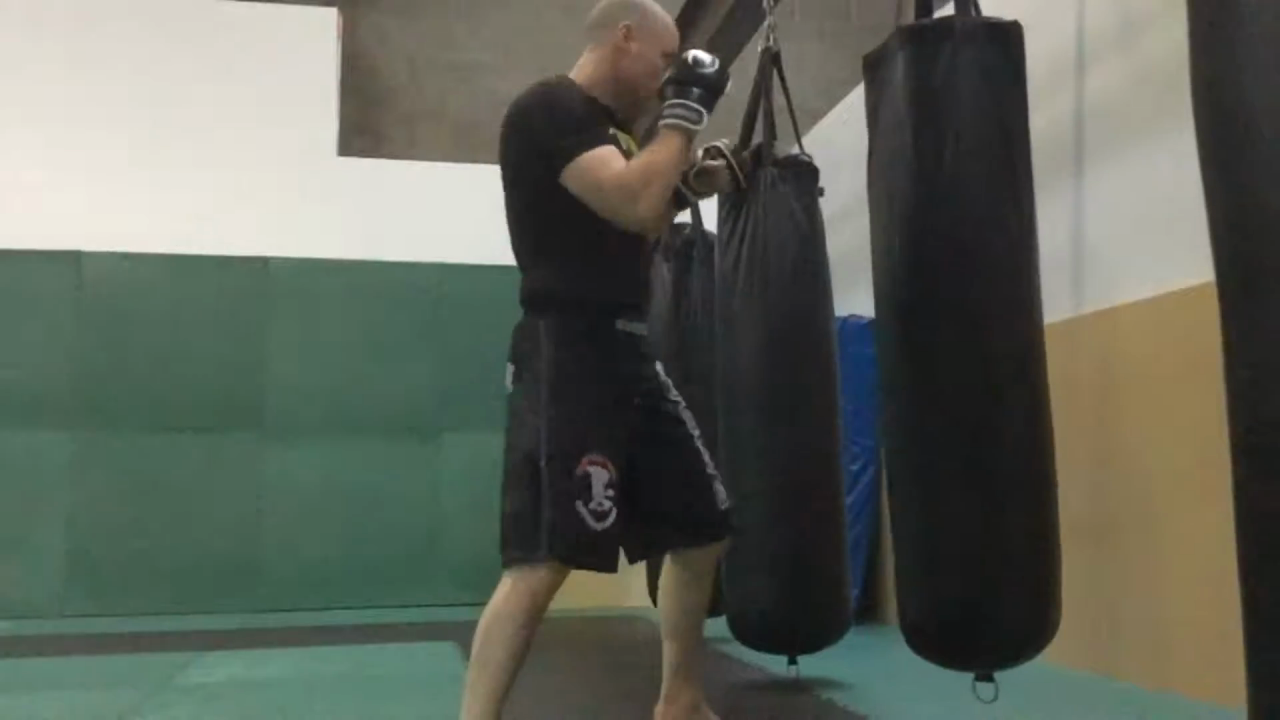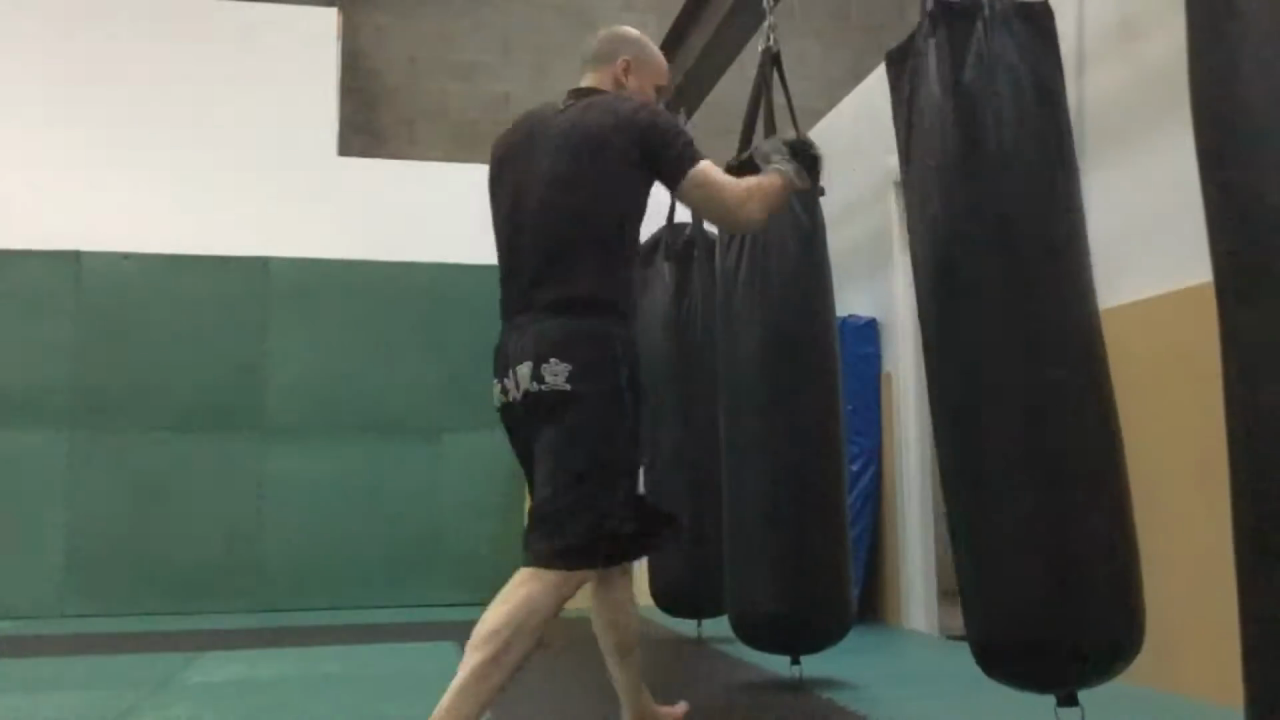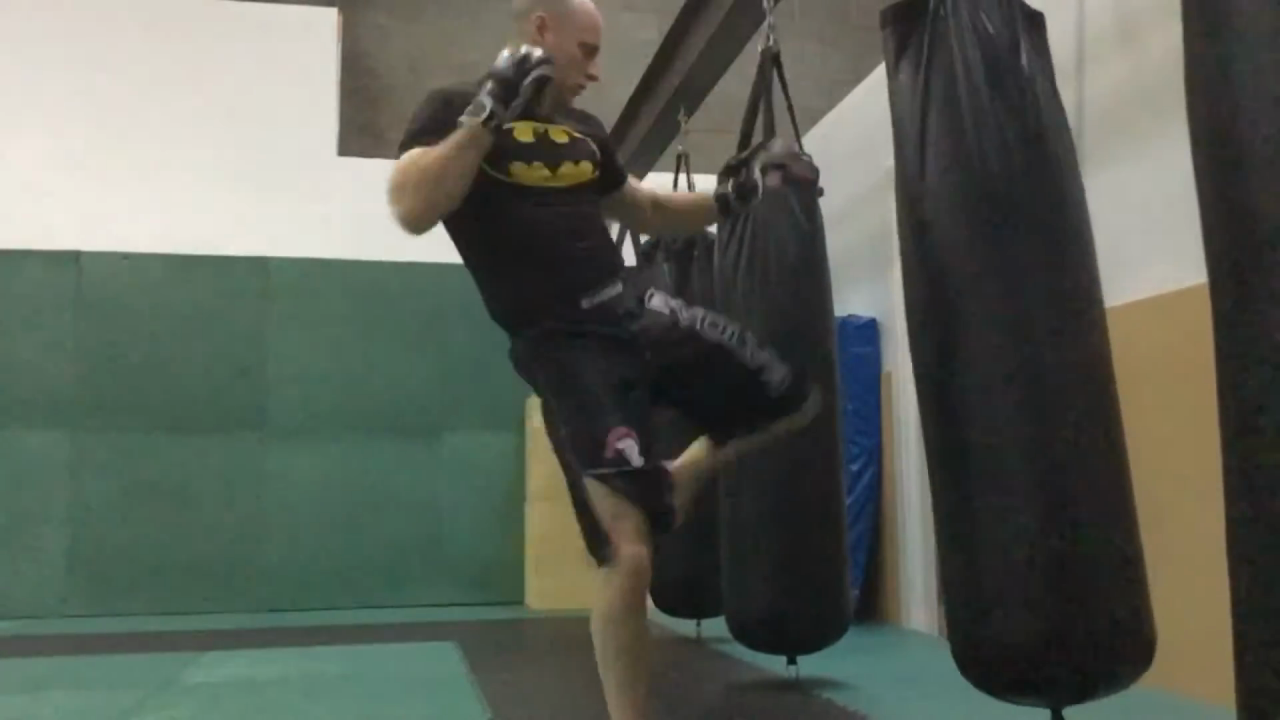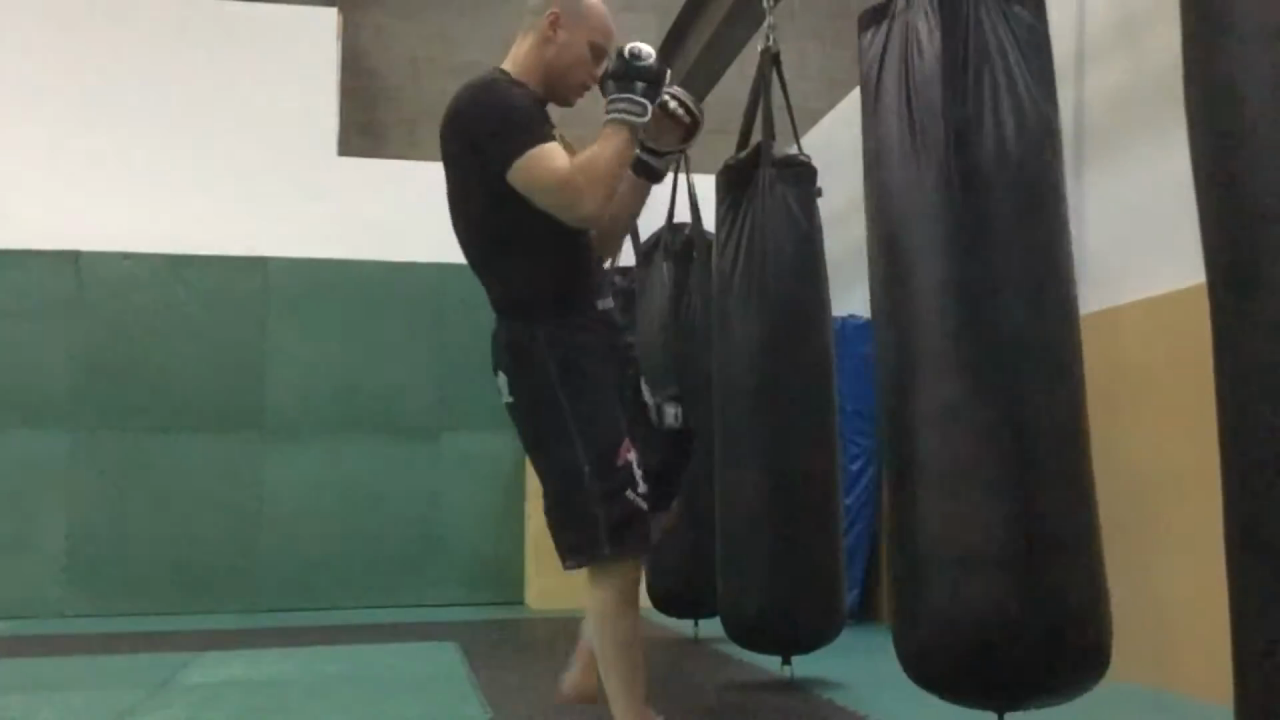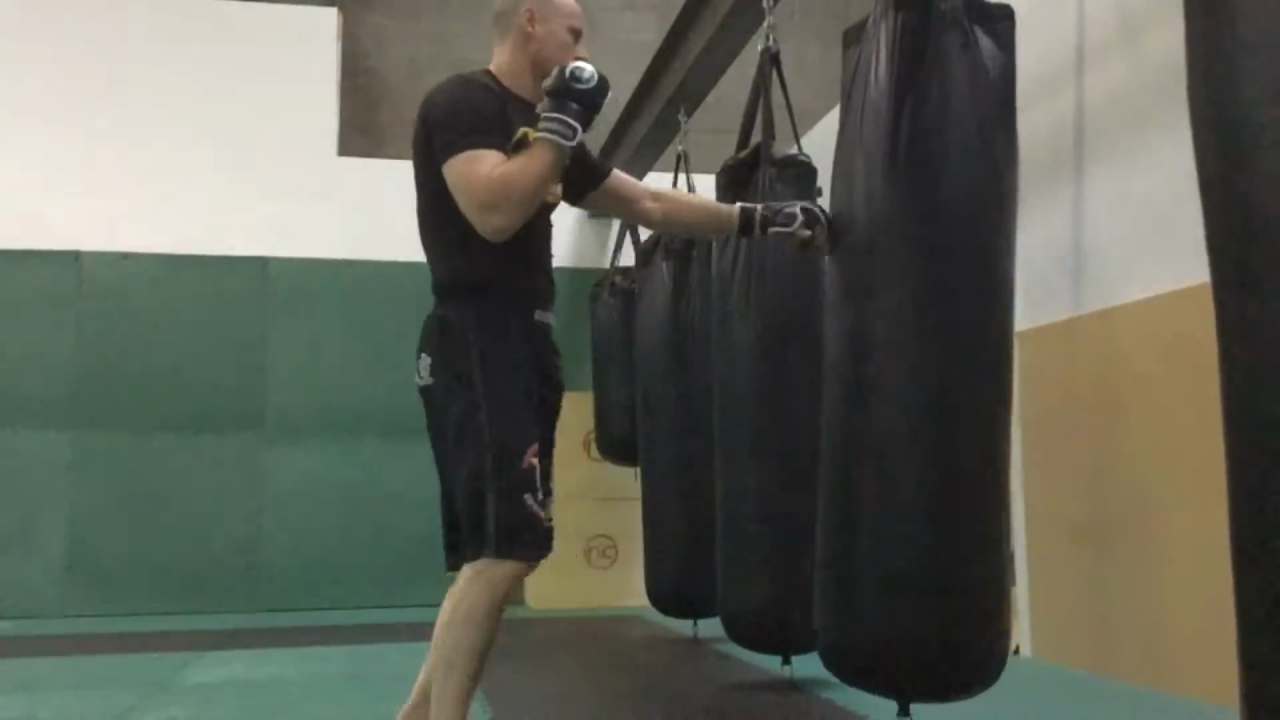
dt=0.5s
person 1, frame 1
left shoulder: (602, 123)
right shoulder: (547, 110)
left elbow: (649, 208)
right elbow: (637, 208)
right wrist: (686, 110)
left hip: (623, 355)
right hip: (560, 353)
left knee: (703, 534)
right knee: (546, 562)
person 1, frame 2
left shoulder: (515, 139)
right shoulder: (632, 125)
right elbow: (739, 210)
right wrist: (789, 169)
left hip: (521, 360)
right hip: (582, 356)
left knee: (606, 549)
right knee: (557, 567)
person 1, frame 3
left shoulder: (581, 127)
right shoulder: (448, 111)
left elbow: (649, 211)
right elbow: (413, 209)
left wrist: (738, 195)
right wrist: (489, 108)
left hip: (637, 313)
right hip: (566, 350)
left knee: (785, 404)
right knee: (629, 557)
left ankle: (667, 485)
person 1, frame 4
left shoulder: (526, 112)
right shoulder: (494, 105)
left elbow: (597, 242)
right elbow: (582, 200)
left wrist: (651, 156)
right wrist: (627, 106)
left hip: (583, 334)
right hip: (555, 352)
left knee: (637, 517)
right knee: (615, 555)
person 1, frame 5
left shoulder: (540, 126)
right shoulder: (462, 102)
left elbow: (651, 206)
right elbow: (492, 212)
left wrist: (760, 219)
right wrist: (563, 123)
left hip: (523, 345)
right hip: (475, 347)
left knee: (504, 549)
right knee: (499, 551)
